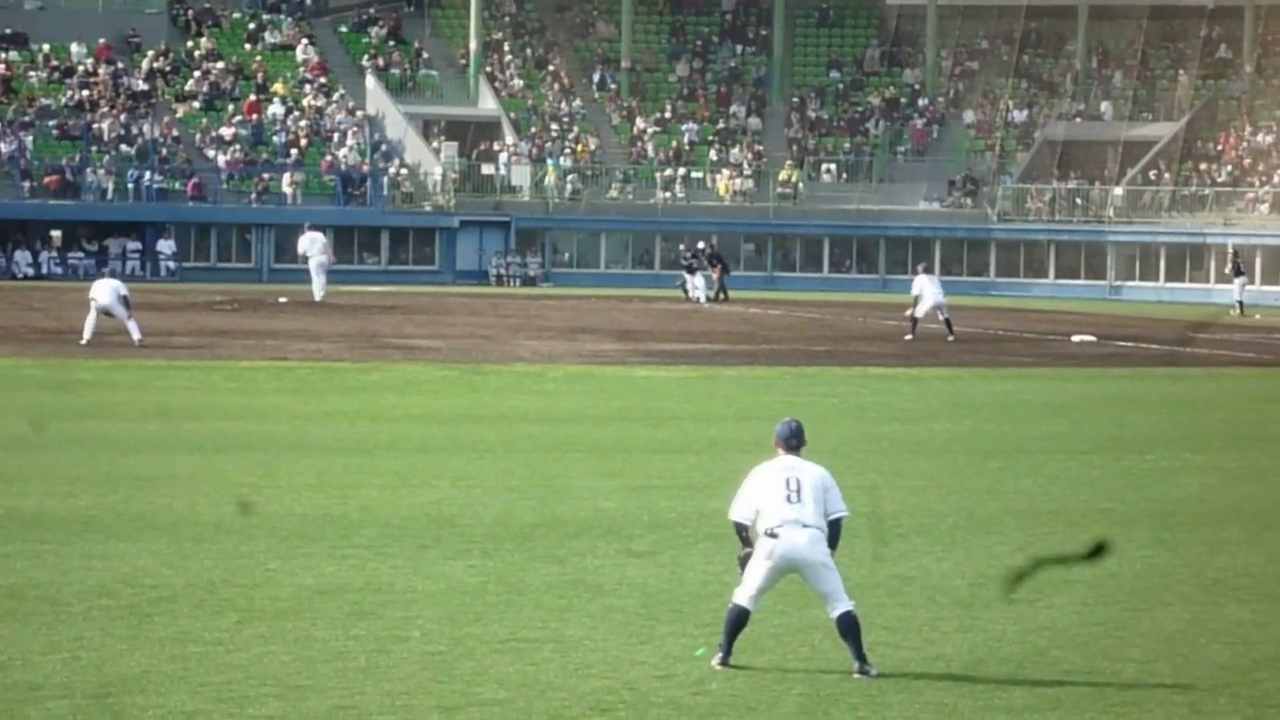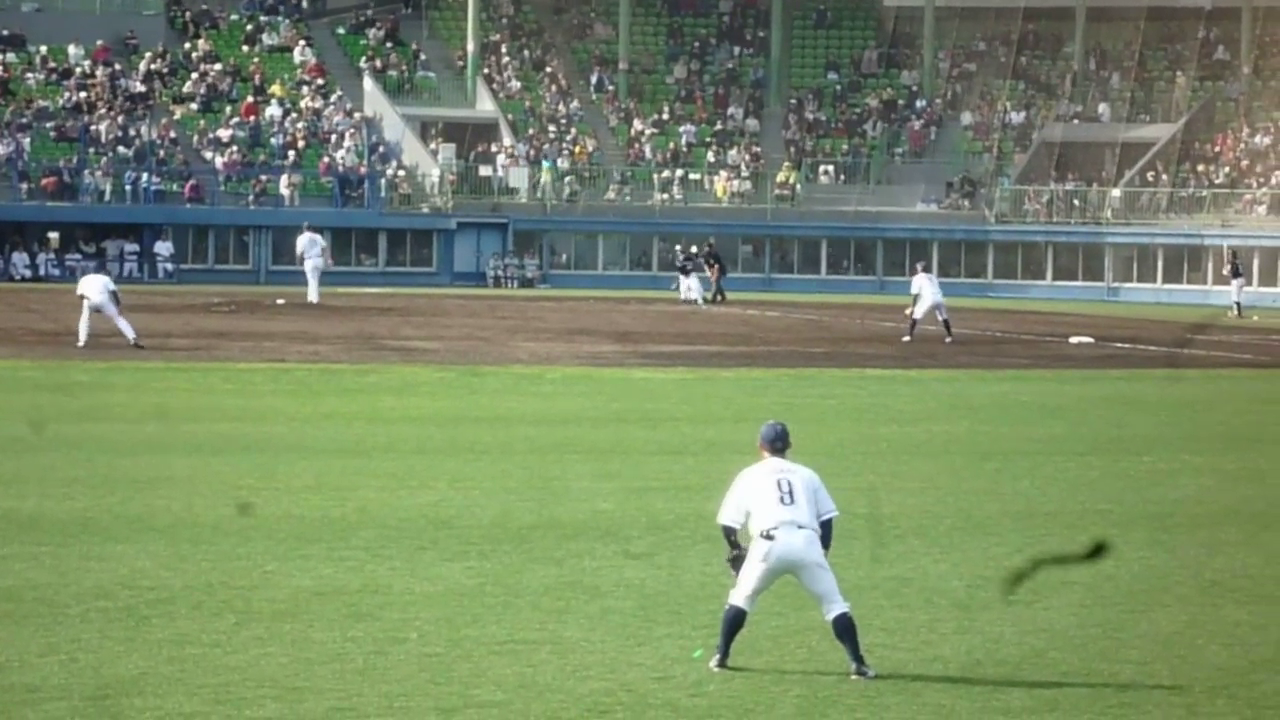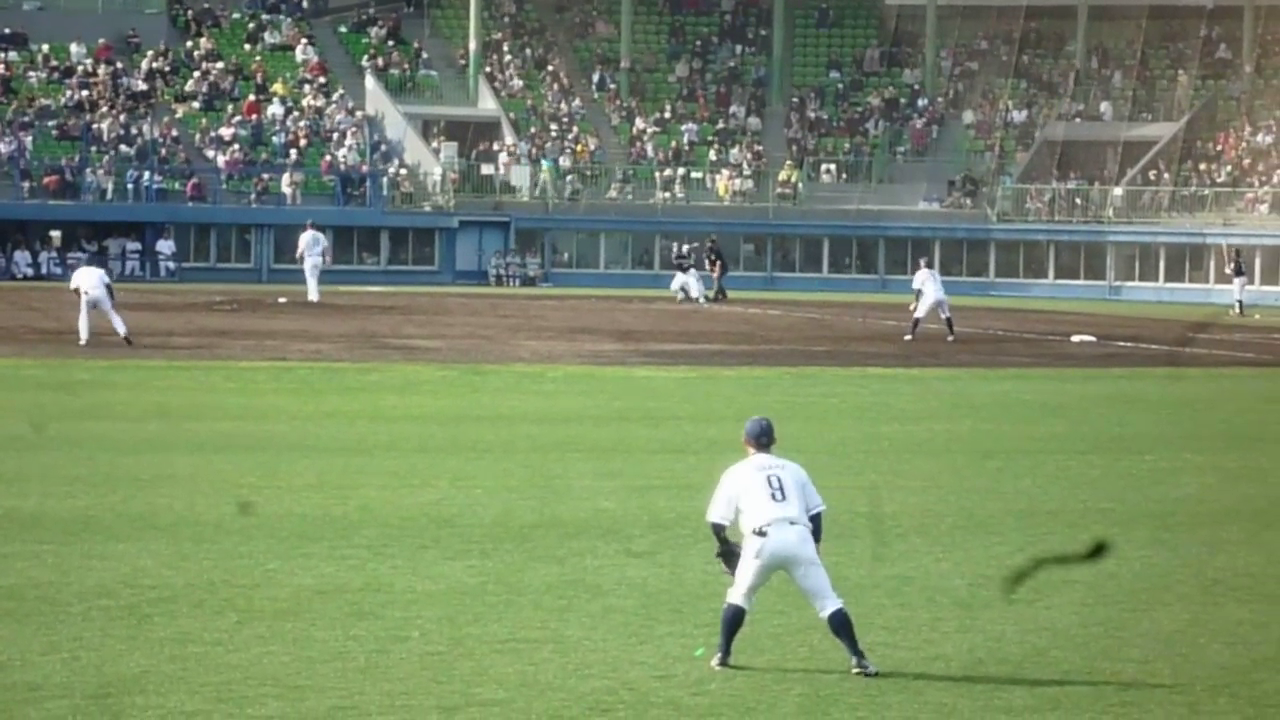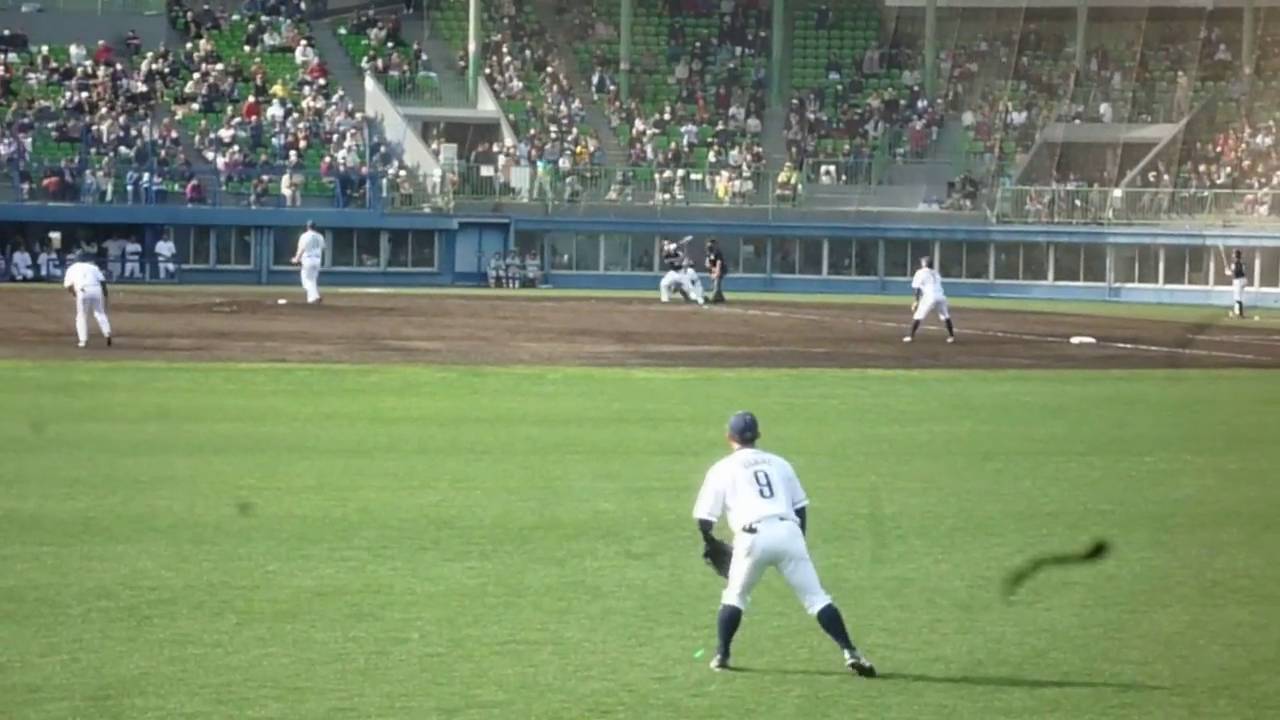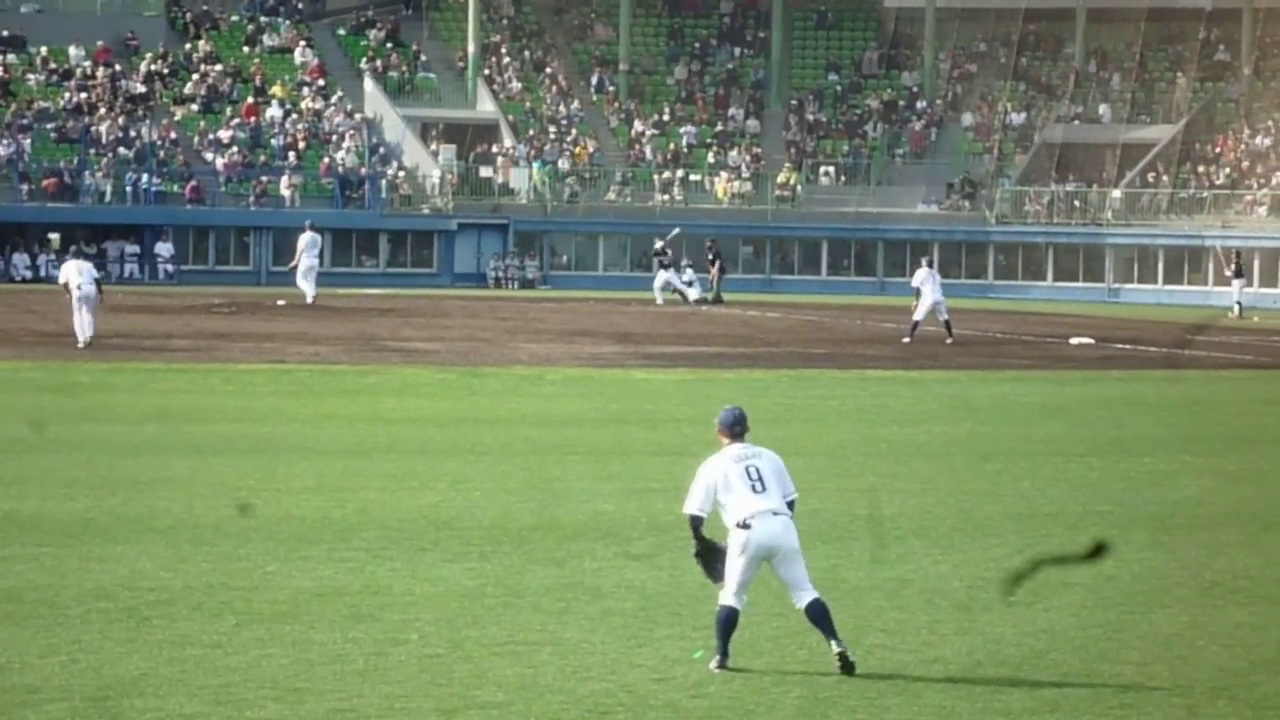
dt=0.1s
person 1, frame 1
left shoulder: (760, 473)
right shoulder: (819, 473)
left elbow: (739, 521)
right elbow: (835, 518)
left wrist: (747, 547)
right wrist: (829, 552)
left hip: (774, 542)
right hip: (812, 542)
left knee: (745, 598)
right knee: (839, 603)
left ankle: (723, 654)
right ankle: (860, 661)
person 1, frame 2
left shoulder: (748, 475)
right shoulder: (807, 474)
left elbow: (728, 523)
right elbow: (826, 520)
left wrist: (736, 549)
right wrist: (822, 552)
left hip: (770, 544)
right hip: (806, 543)
left knee: (741, 599)
right knee: (834, 604)
left ankle: (721, 656)
right ankle: (857, 663)
person 1, frame 3
left shoulder: (736, 473)
right shoulder: (794, 469)
left elbow: (716, 521)
right elbow: (815, 513)
left wrist: (724, 544)
right wrist: (813, 547)
left hip: (763, 540)
right hip: (800, 538)
left knee: (738, 597)
right knee: (828, 602)
left ankle: (722, 655)
right ankle: (858, 659)
person 1, frame 4
left shoulder: (722, 468)
right shoulder: (779, 463)
left elbow: (704, 518)
right elbow: (800, 507)
left wrist: (710, 542)
right wrist: (798, 541)
left hip: (753, 537)
right hip: (789, 534)
left knee: (734, 597)
right knee: (816, 598)
left ankle: (721, 656)
right ankle: (850, 652)
person 1, frame 5
left shoulder: (713, 465)
right shoulder: (769, 456)
left elbow: (696, 513)
right elbow: (790, 499)
left wrist: (700, 538)
left hip: (747, 533)
right hip: (783, 528)
left knee: (732, 596)
right knee: (803, 592)
left ankle: (721, 657)
right ankle: (835, 644)
